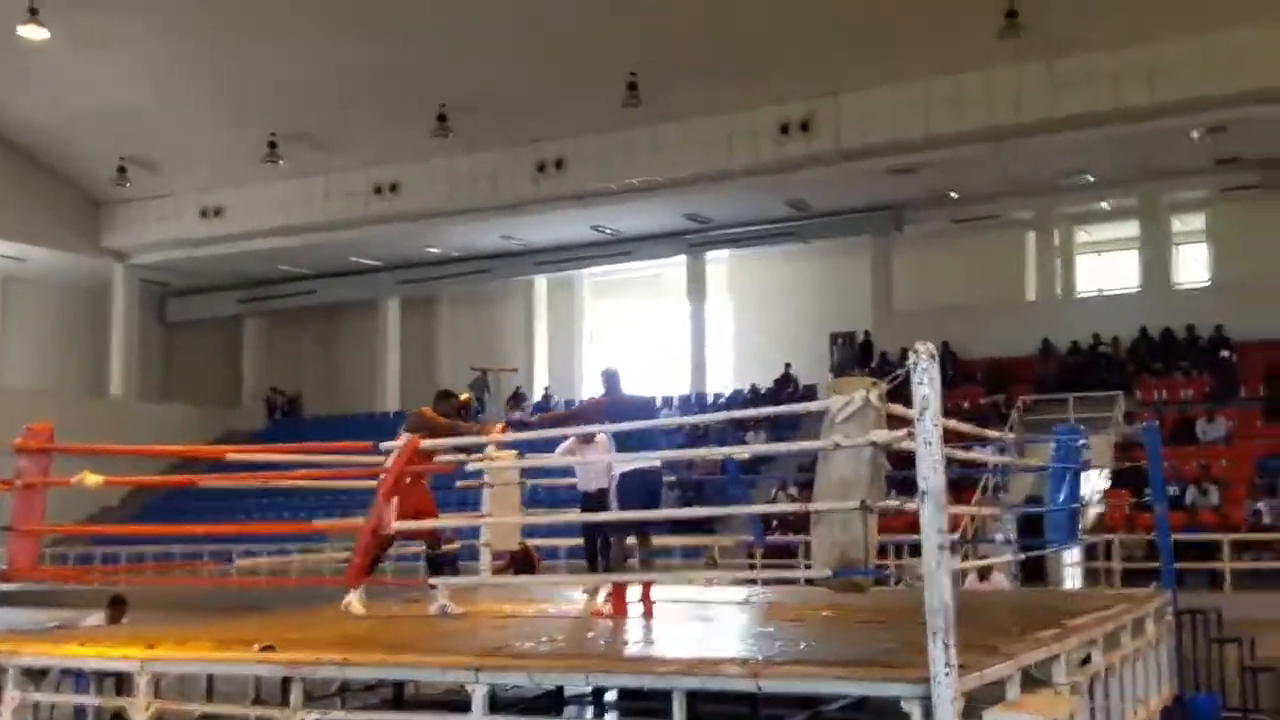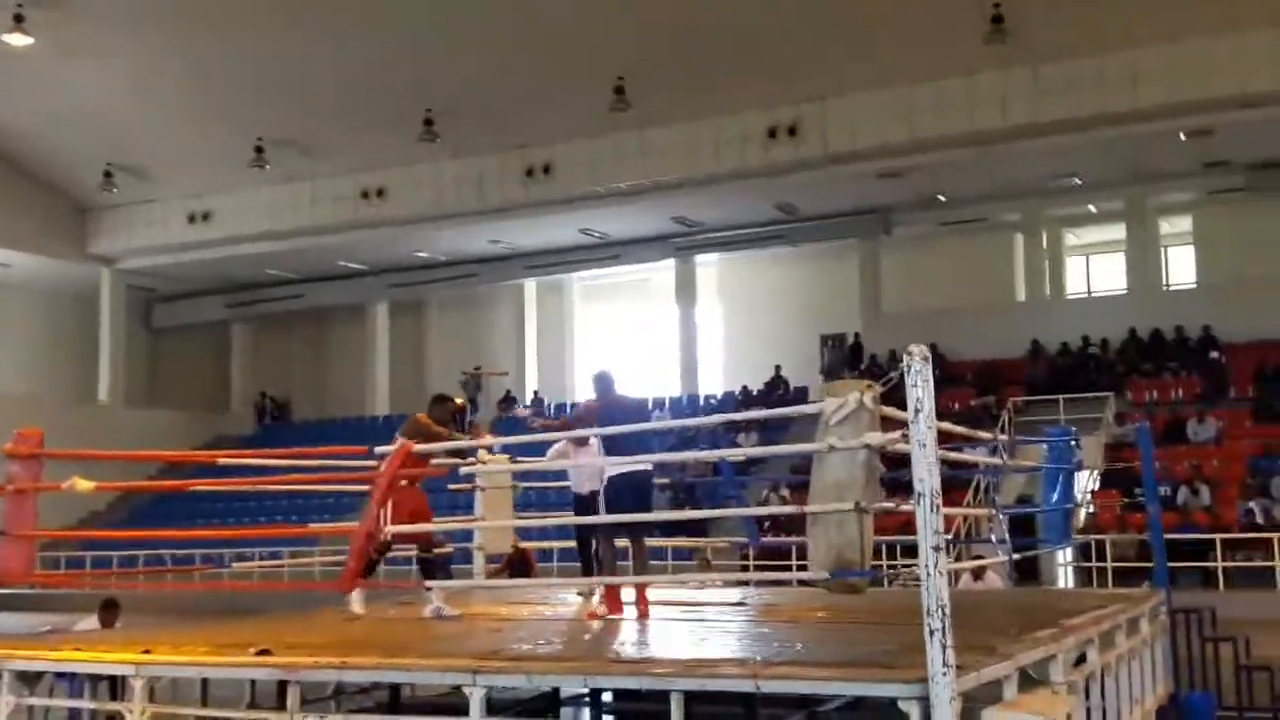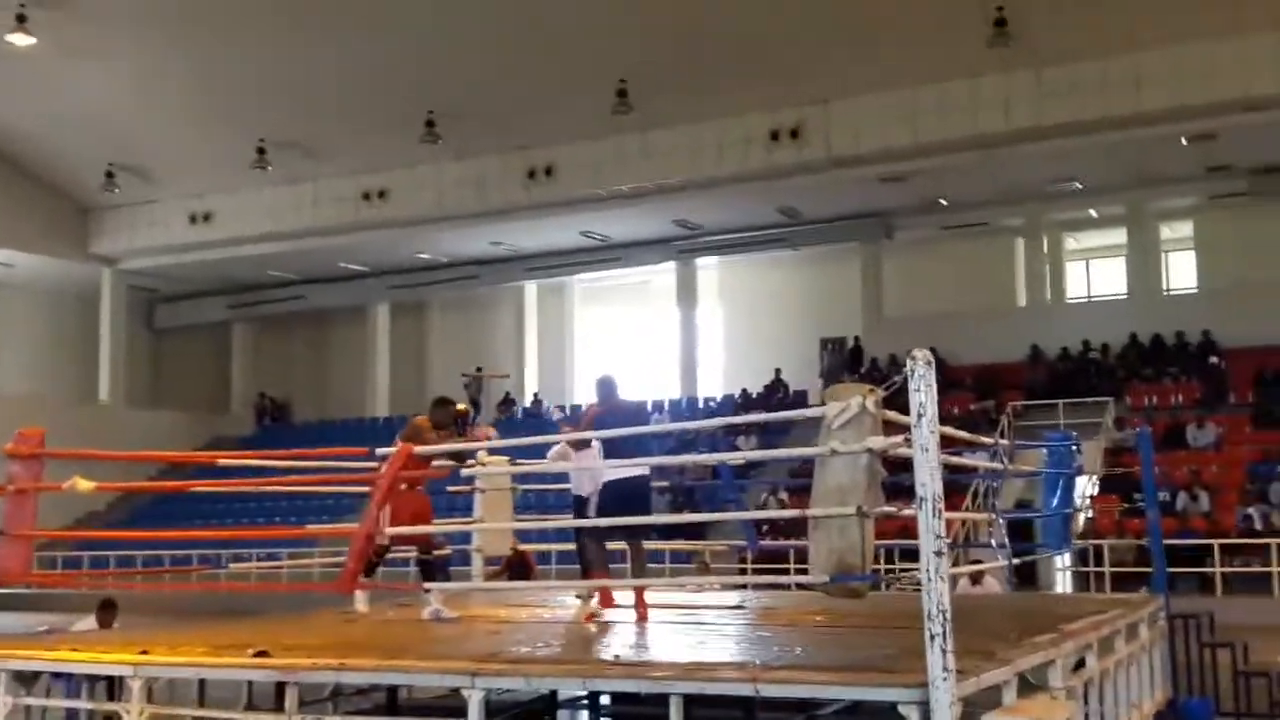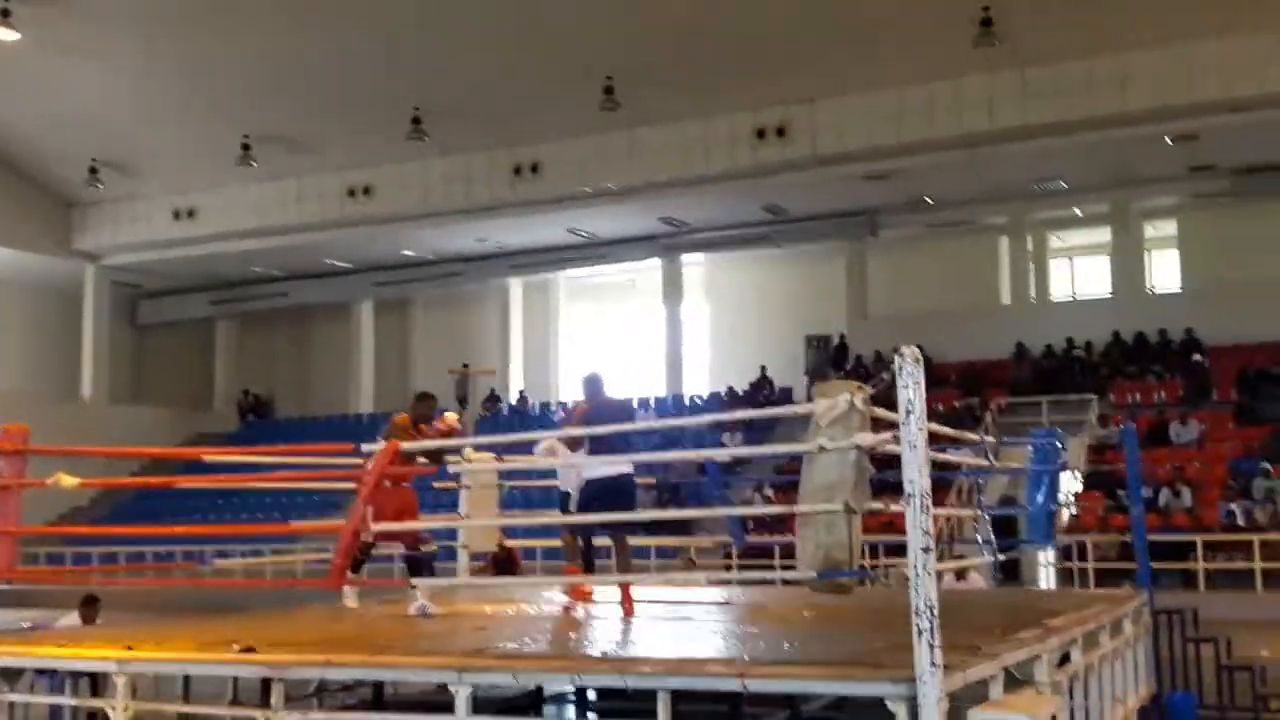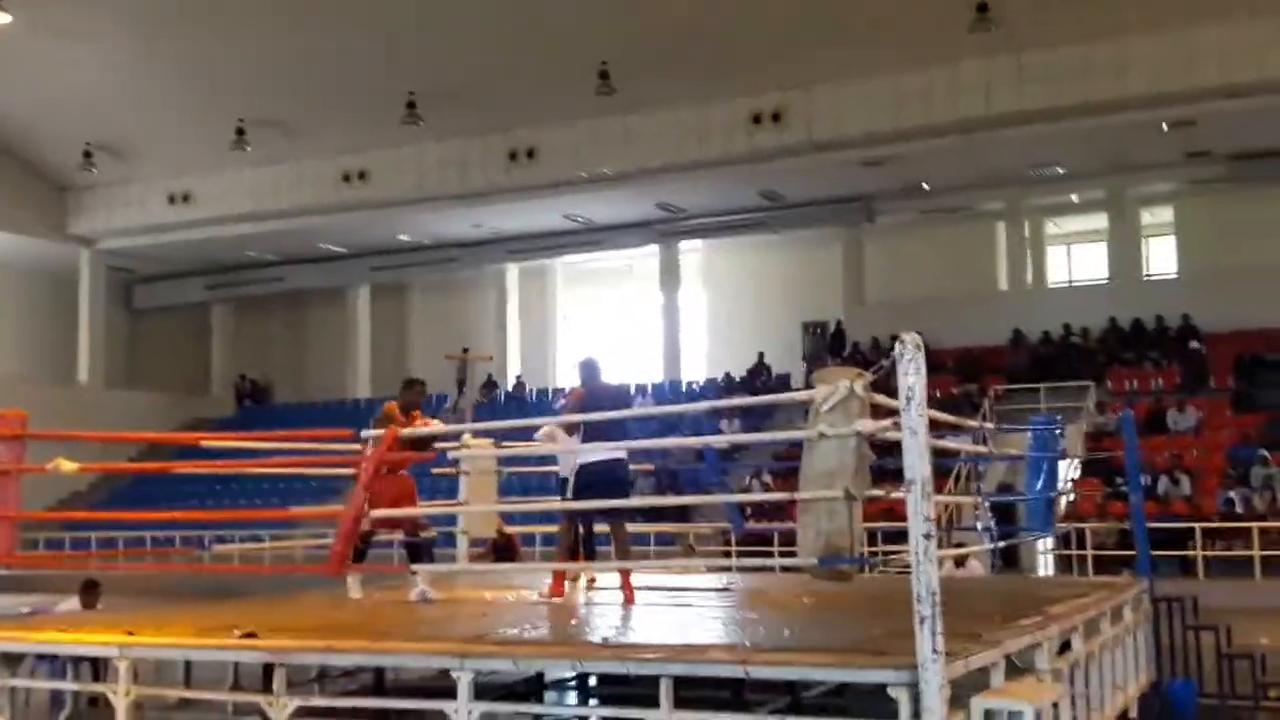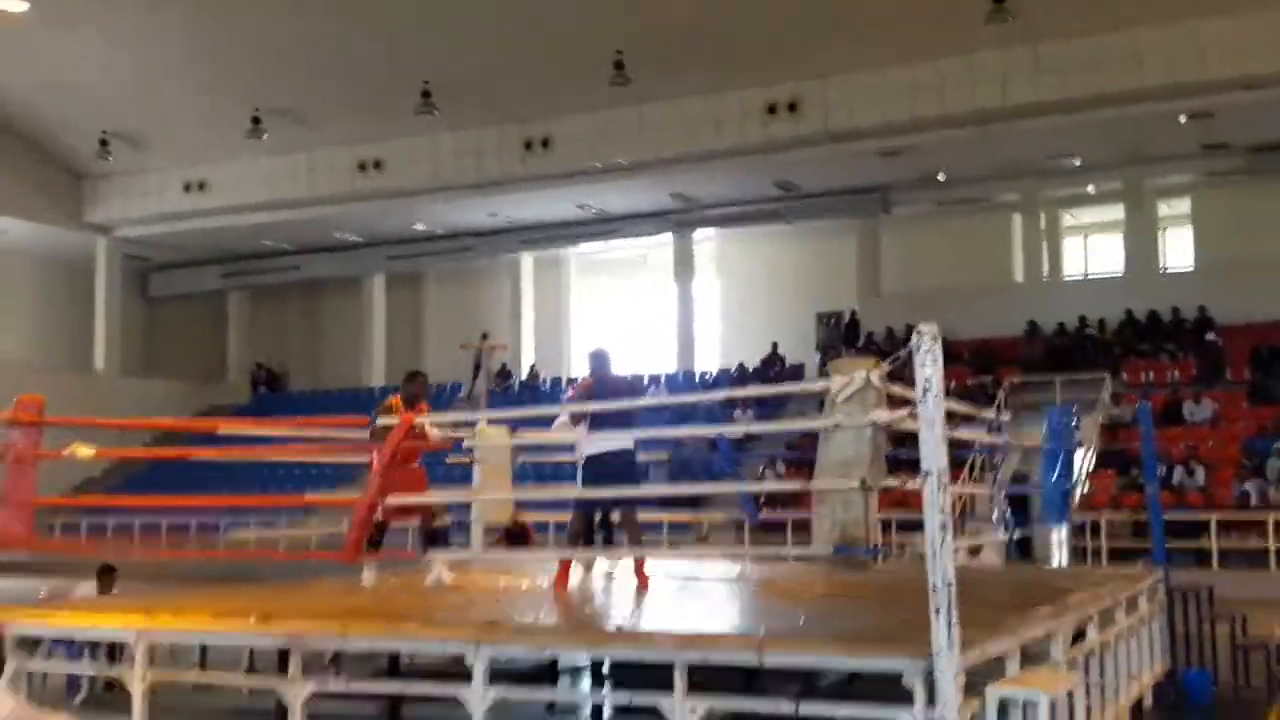
dt=0.1s
person 1, frame 1
left shoulder: (603, 404)
right shoulder: (646, 402)
left elbow: (562, 417)
left wrist: (527, 421)
left hip: (628, 472)
right hip: (651, 469)
left knee: (618, 535)
right knee: (644, 534)
left ankle: (618, 599)
right ankle: (646, 597)
person 1, frame 2
left shoulder: (595, 407)
right shoulder: (639, 405)
left elbow: (562, 427)
left hip: (617, 475)
right hip: (643, 472)
left knee: (606, 536)
right knee: (637, 537)
left ankle: (611, 600)
right ankle: (641, 600)
person 1, frame 3
left shoulder: (597, 411)
right shoulder: (640, 409)
left hip: (613, 480)
right hip: (640, 477)
left knee: (594, 537)
right knee: (635, 541)
left ankle: (604, 595)
right ankle: (640, 603)
person 1, frame 4
left shoulder: (584, 409)
right shoulder: (626, 407)
left elbow: (572, 444)
left wrist: (568, 425)
left hip: (596, 477)
right hip: (624, 475)
left knee: (577, 532)
right knee: (620, 537)
right ankle: (626, 598)
person 1, frame 5
left shoulder: (580, 394)
right shoulder: (621, 393)
left wrist: (566, 410)
left hip: (589, 463)
right hip: (617, 461)
left knee: (571, 520)
right knee: (617, 523)
left ankle: (558, 582)
right ankle: (626, 584)
person 1, frame 6
left shoulder: (587, 385)
right shoulder: (628, 385)
left elbow: (574, 419)
left wrist: (572, 400)
left hip: (596, 453)
right hip: (624, 451)
left knee: (581, 512)
right knee: (628, 512)
left ankle: (563, 574)
right ankle: (639, 571)
person 2, frame 1
left shoulder: (438, 427)
right shoulder: (421, 417)
right elbow: (451, 428)
left wrist: (466, 414)
right wrist: (481, 430)
left hip: (417, 483)
right hip: (396, 482)
left knee: (433, 537)
right knee: (385, 537)
left ankle: (440, 599)
right ankle: (355, 593)
person 2, frame 2
left shoulder: (435, 431)
right shoulder: (419, 423)
right elbow: (445, 437)
left wrist: (459, 419)
left hip: (411, 489)
right hip: (391, 486)
left knee: (426, 542)
right knee: (384, 541)
left ankle: (435, 602)
right ankle: (358, 592)
person 2, frame 3
left shoulder: (440, 434)
right shoulder: (417, 426)
left elbow: (458, 457)
right elbow: (435, 445)
left wrist: (472, 436)
right wrist: (475, 437)
left hip: (415, 490)
right hip: (394, 488)
left knee: (426, 544)
right knee: (384, 543)
left ankle: (433, 603)
right ankle: (362, 590)
person 2, frame 4
left shoulder: (425, 430)
right shoulder: (399, 423)
left elbow: (436, 458)
right elbow: (399, 450)
left wrist: (447, 433)
right wrist: (437, 431)
left hip: (403, 488)
right hip: (380, 486)
left knee: (414, 540)
right knee: (369, 539)
left ankle: (421, 600)
right ankle: (351, 585)
person 2, frame 5
left shoulder: (417, 418)
right shoulder: (387, 412)
left elbow: (422, 447)
left wrist: (429, 432)
left hip: (401, 476)
right hip: (378, 475)
left knee: (412, 526)
right knee: (368, 529)
left ankle: (420, 585)
right ankle: (354, 577)
person 2, frame 6
left shoulder: (423, 409)
right shoulder: (389, 406)
left elbow: (427, 438)
right elbow: (375, 435)
left wrist: (429, 435)
left hip: (412, 467)
right hip: (389, 468)
left knee: (427, 513)
right knee: (380, 520)
right ankle: (369, 567)
